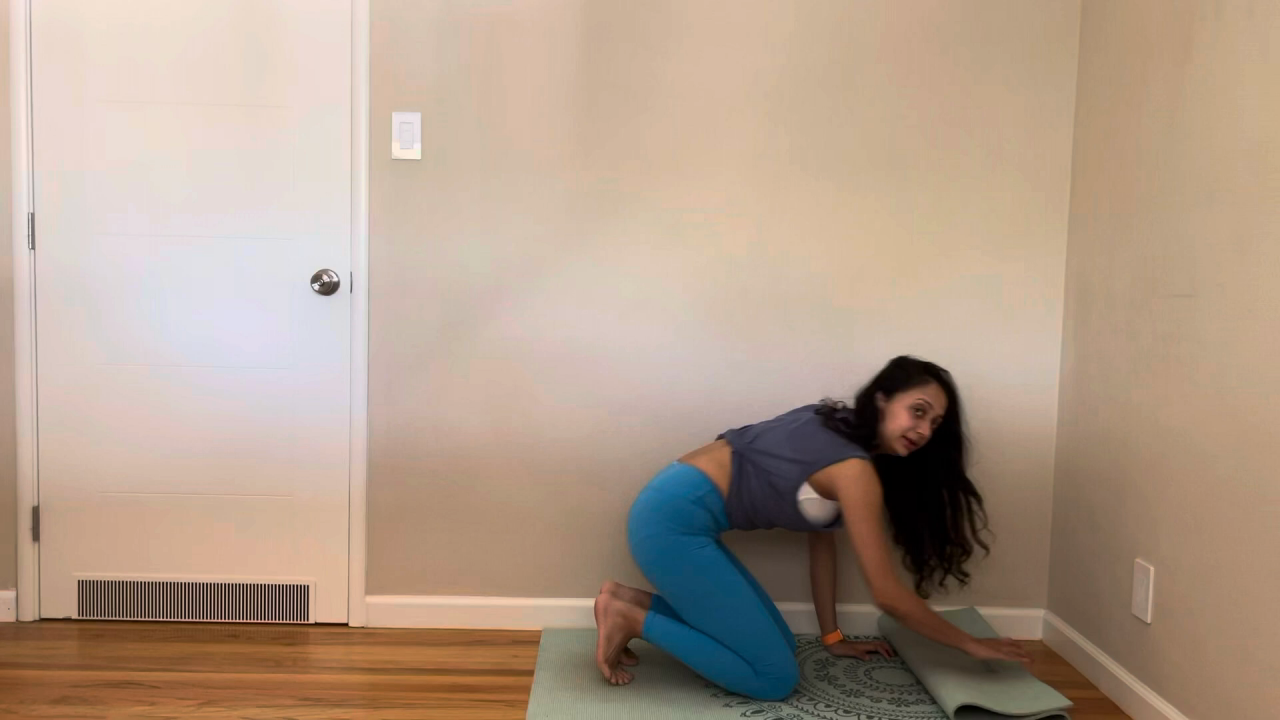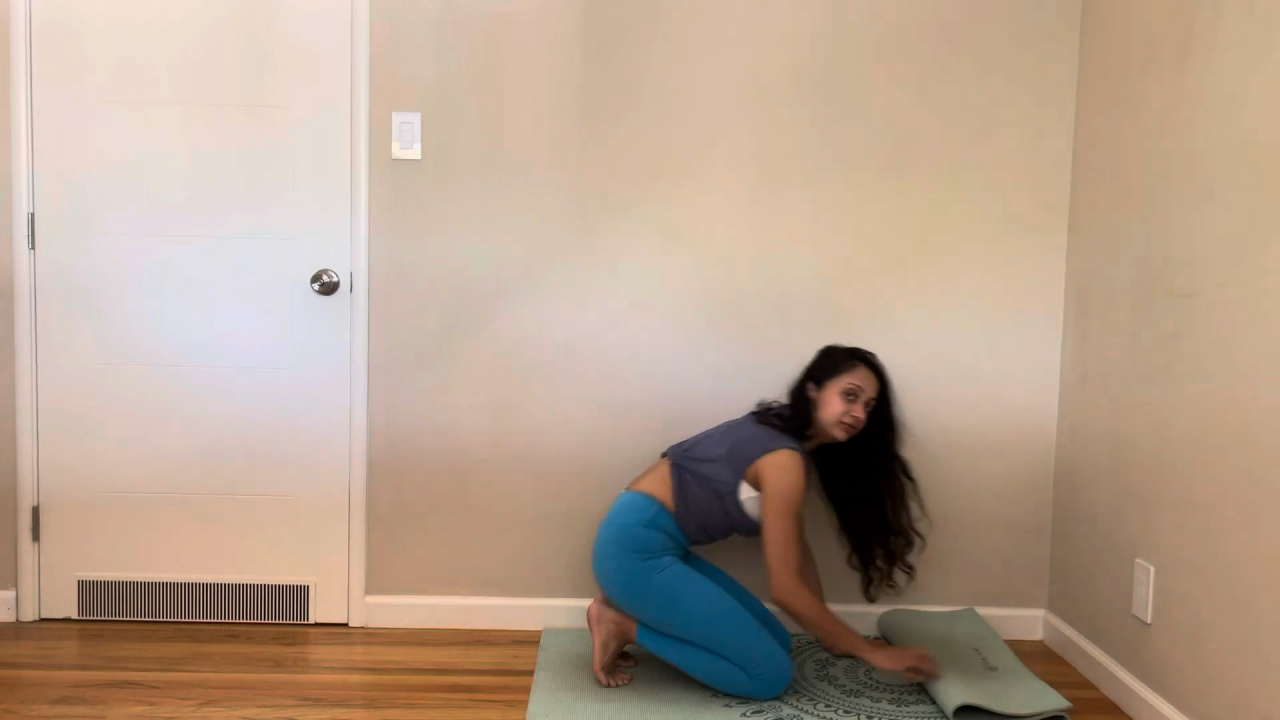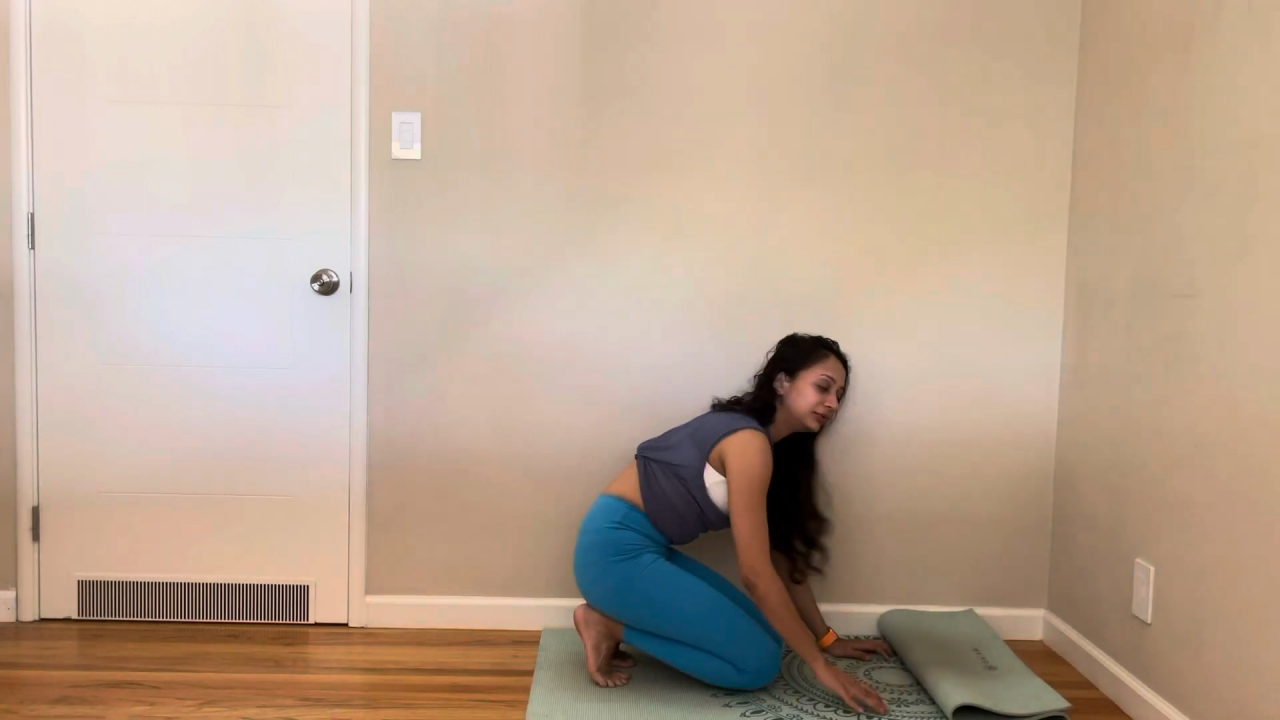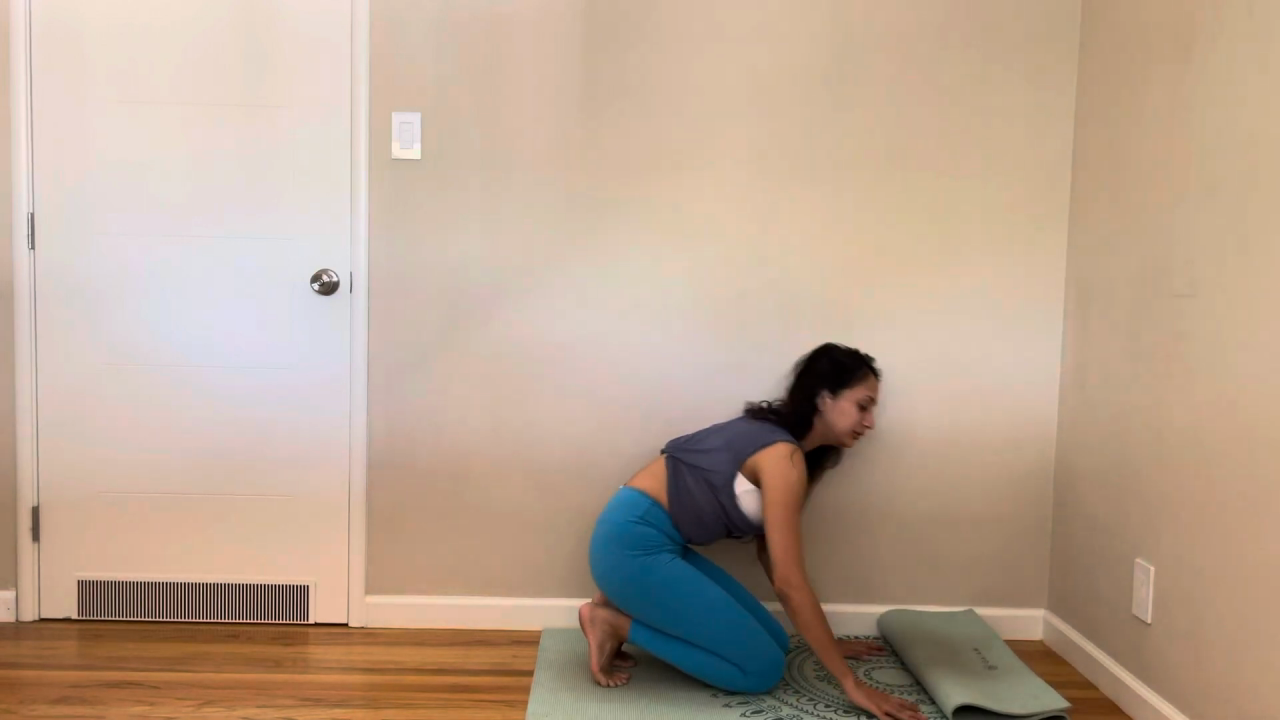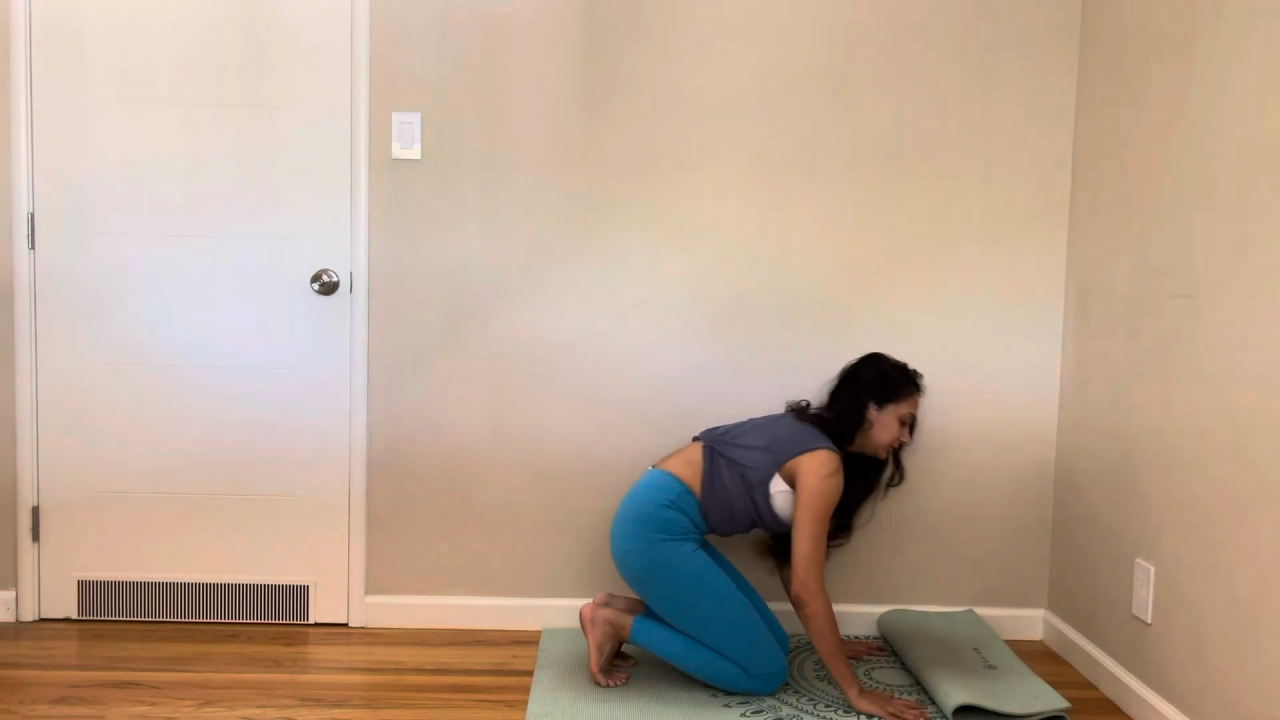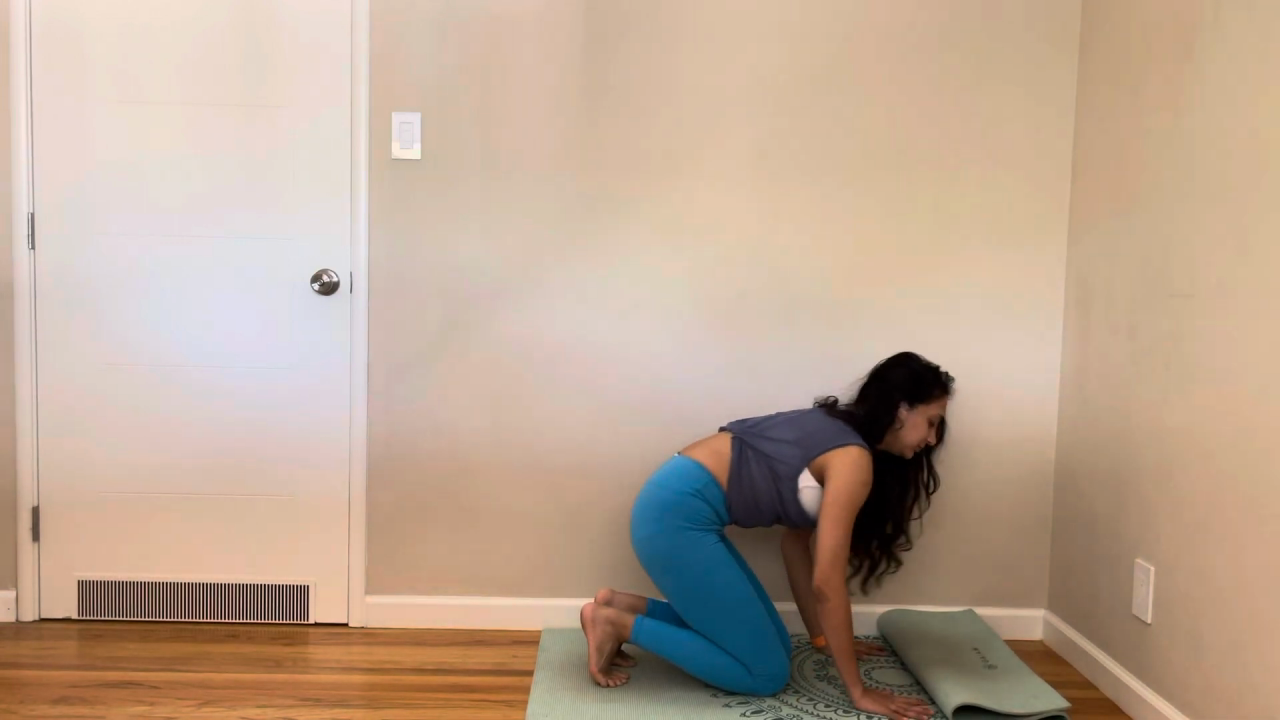
dt=0.2s
person 1, frame 1
left shoulder: (833, 427)
right shoulder: (854, 469)
left elbow: (822, 543)
right elbow: (888, 592)
left wrist: (831, 635)
right wrist: (967, 642)
left hip: (678, 515)
right hip: (673, 521)
left knee: (775, 643)
right knee: (775, 678)
left ankle: (636, 599)
right ankle: (631, 619)
person 1, frame 2
left shoulder: (778, 435)
right shoulder: (784, 459)
left elbow: (797, 553)
right elbow: (787, 588)
left wrist: (838, 638)
right wrist: (865, 650)
left hip: (660, 546)
right hip: (637, 550)
left knee: (776, 642)
right knee: (771, 675)
left ankle: (634, 611)
right ankle: (627, 627)
person 1, frame 3
left shoulder: (748, 431)
right shoulder: (749, 443)
left elbow: (781, 552)
right elbow: (755, 571)
left wrist: (825, 638)
right wrist: (820, 665)
left hip: (643, 547)
right hip: (618, 552)
left knee: (770, 636)
right knee: (759, 664)
left ankle: (618, 615)
right ankle: (613, 627)
person 1, frame 4
left shoulder: (773, 436)
right shoulder: (783, 456)
left elbow: (772, 549)
right elbow: (789, 583)
left wrist: (827, 641)
right wrist: (850, 683)
left hip: (654, 539)
right hip: (634, 544)
left knee: (773, 642)
right knee: (762, 670)
left ankle: (623, 607)
right ankle: (617, 625)
person 1, frame 5
left shoulder: (810, 436)
right shoulder: (824, 463)
left elbow: (786, 548)
right elbow: (807, 588)
left wrist: (828, 642)
left hip: (666, 519)
right hip: (656, 526)
left knee: (773, 645)
right knee: (764, 672)
left ankle: (621, 608)
right ankle: (617, 625)
person 1, frame 6
left shoulder: (835, 433)
right shoulder: (853, 458)
left elbow: (797, 542)
right elbow: (827, 583)
left wrist: (822, 638)
left hip: (681, 504)
right hip: (678, 513)
left knee: (774, 646)
right knee: (766, 673)
left ankle: (625, 606)
right ankle: (618, 624)
